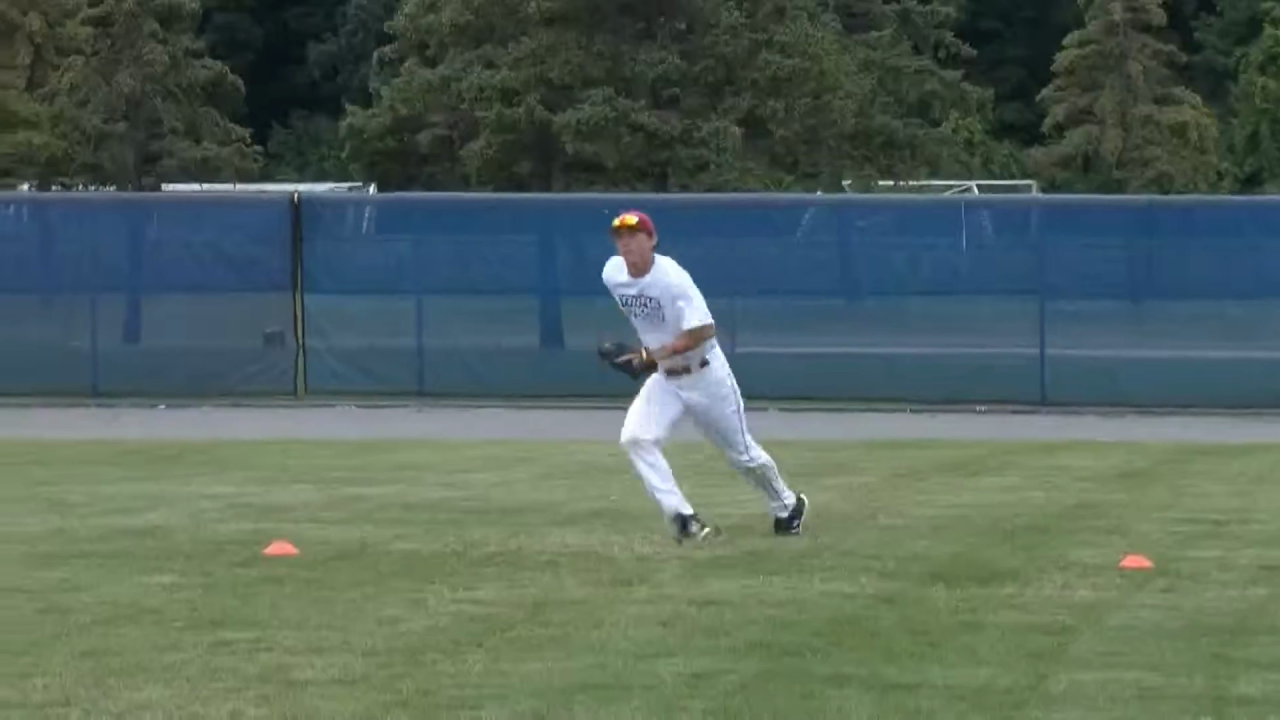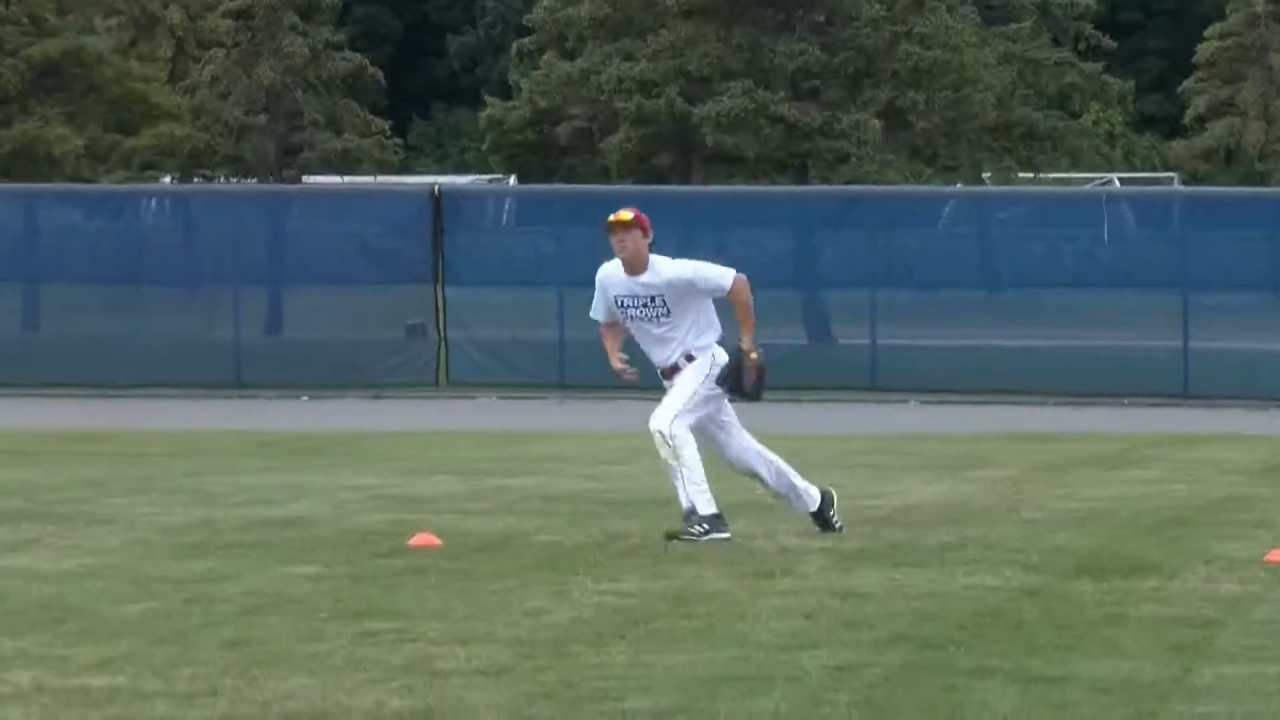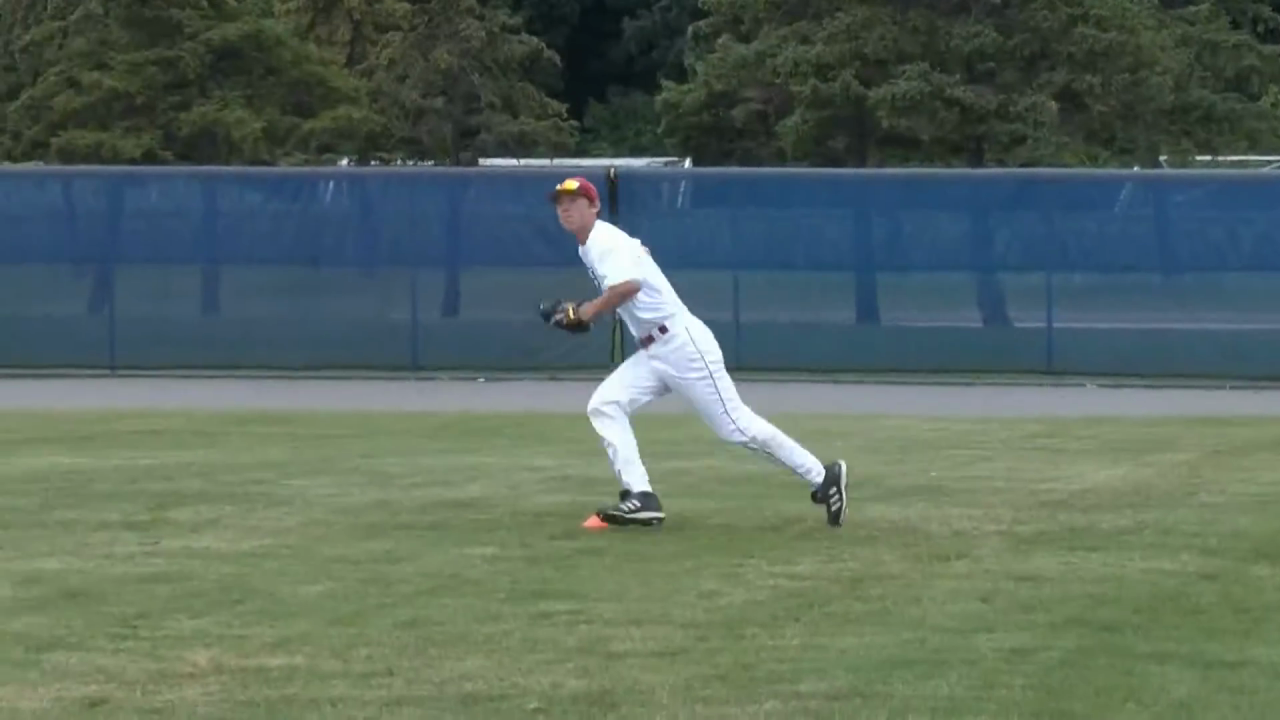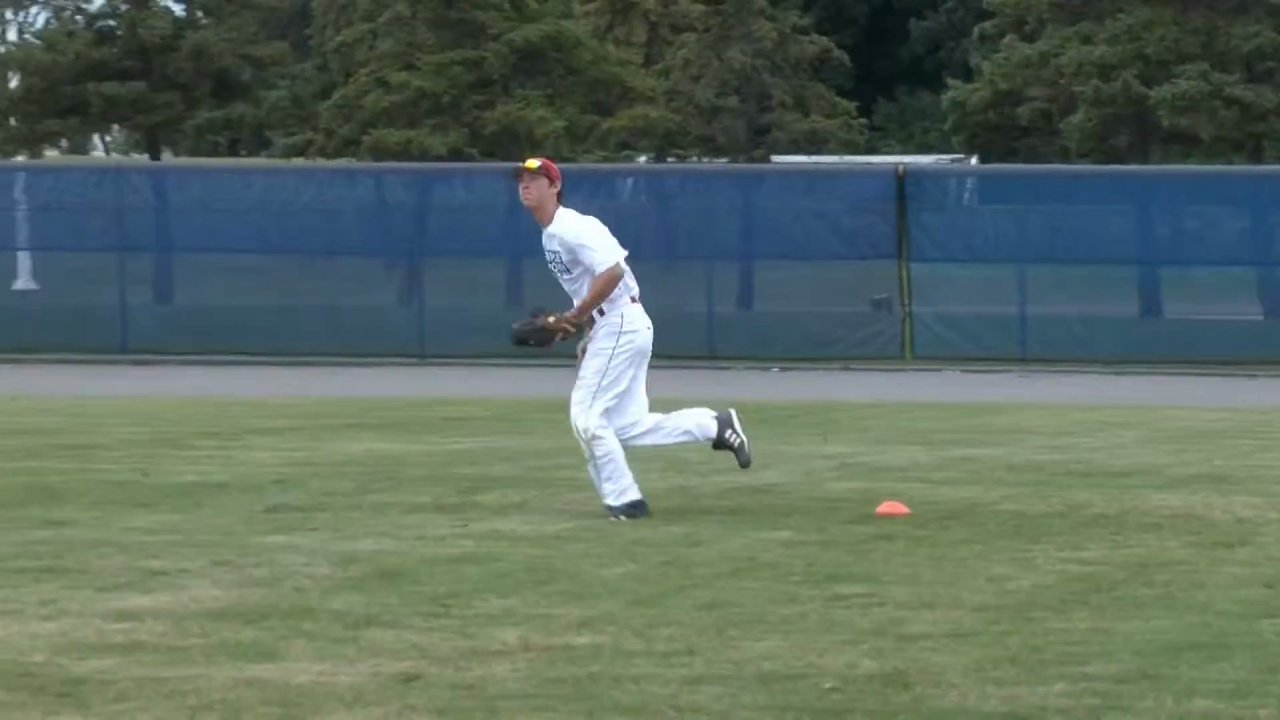
dt=0.3s
person 1, frame 1
left shoulder: (671, 279)
right shoulder: (611, 272)
left elbow: (702, 332)
left wrist: (652, 354)
left hip: (703, 371)
right hip: (664, 376)
left knee: (740, 453)
right knee: (634, 438)
left ankle: (786, 507)
right ankle: (684, 517)
person 1, frame 2
left shoulder: (676, 273)
right shoulder: (607, 276)
left elbow: (738, 282)
right elbow: (608, 323)
left wrist: (747, 342)
right wrist: (613, 355)
left hip: (705, 367)
right hip: (674, 378)
left knee: (665, 426)
right knee: (740, 454)
left ankle: (707, 518)
right ankle: (814, 501)
person 1, frame 3
left shoulder: (603, 242)
right shoulder: (589, 247)
left elbow: (629, 284)
left wrist: (588, 312)
left hip: (680, 343)
right hip: (654, 347)
left knee: (736, 426)
right knee: (603, 406)
left ankle: (823, 478)
right ankle: (640, 498)
person 1, frame 4
left shoulder: (572, 226)
right shoulder: (549, 233)
left elbow: (612, 274)
left wrist: (572, 318)
right wrist: (590, 334)
left hip: (622, 325)
right hip: (610, 329)
left knee: (588, 419)
right knee: (624, 427)
left ankle: (625, 501)
right ankle: (715, 425)
